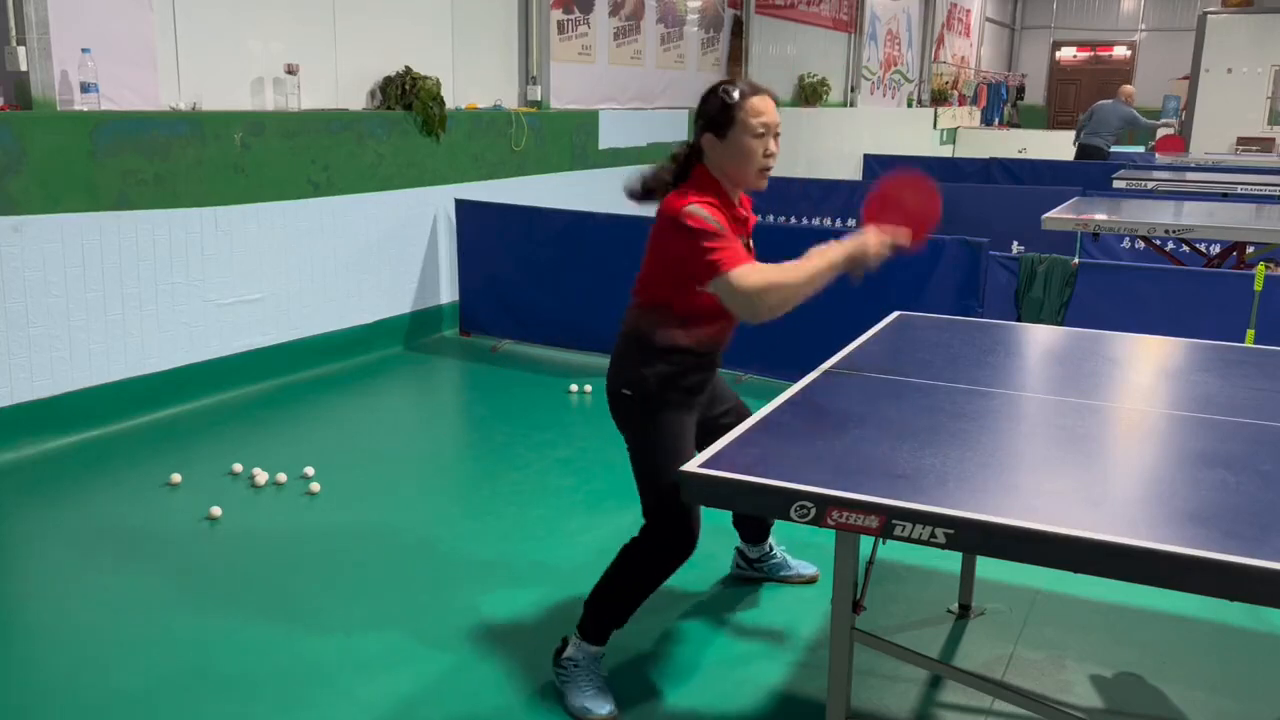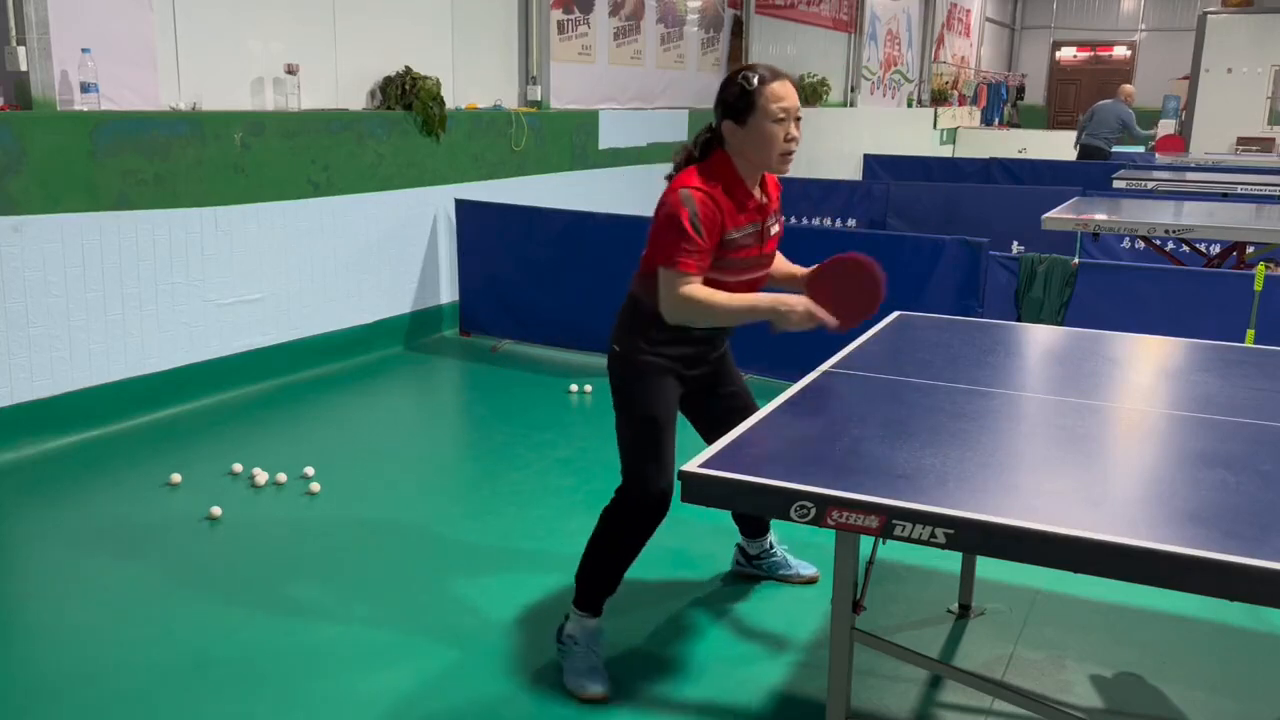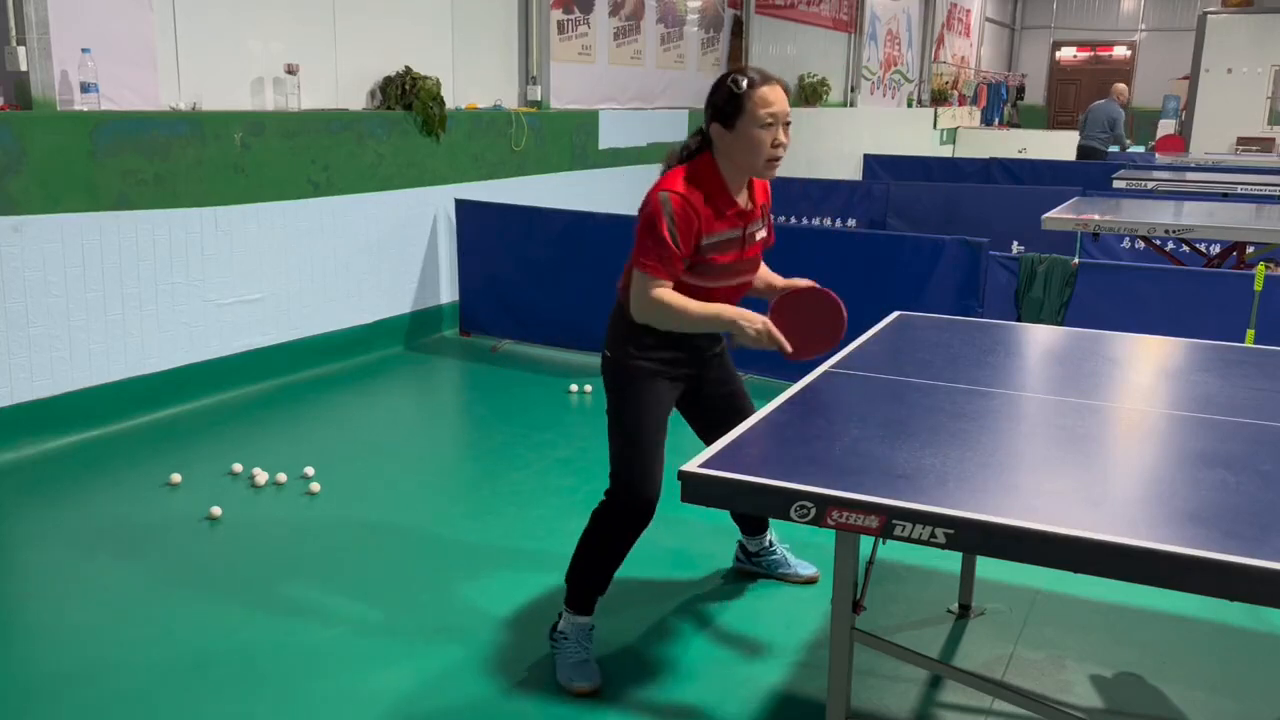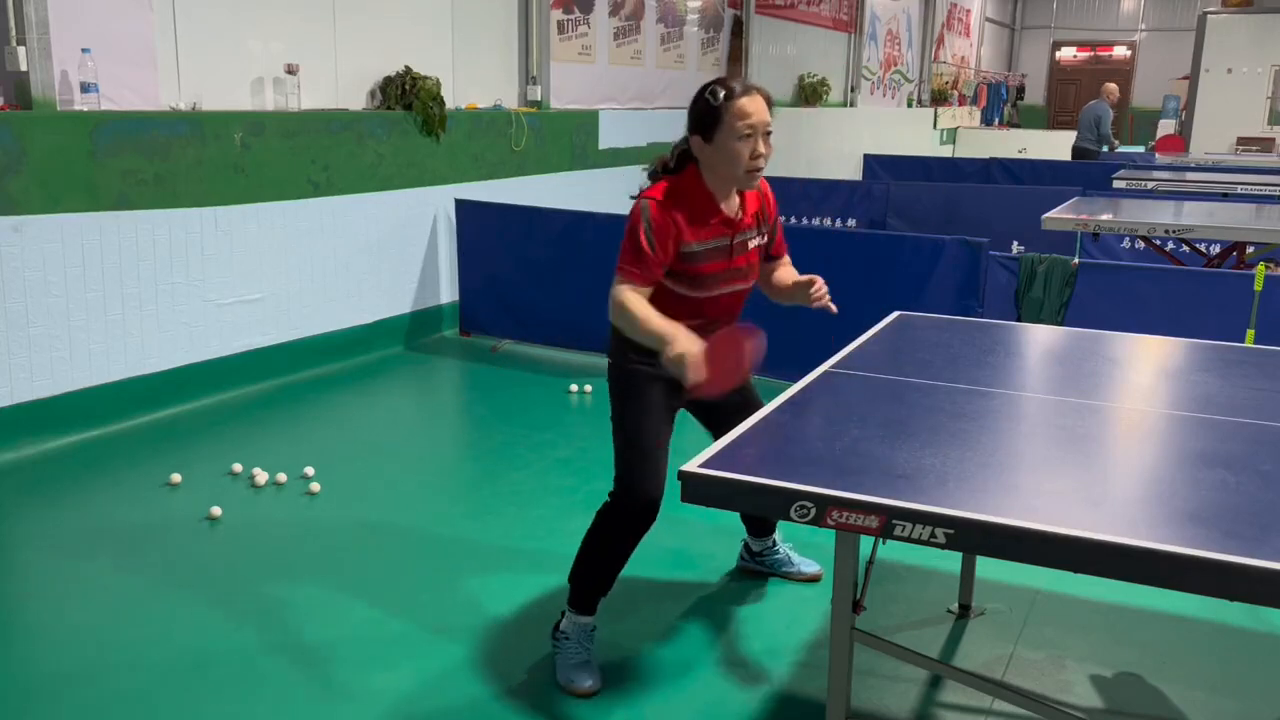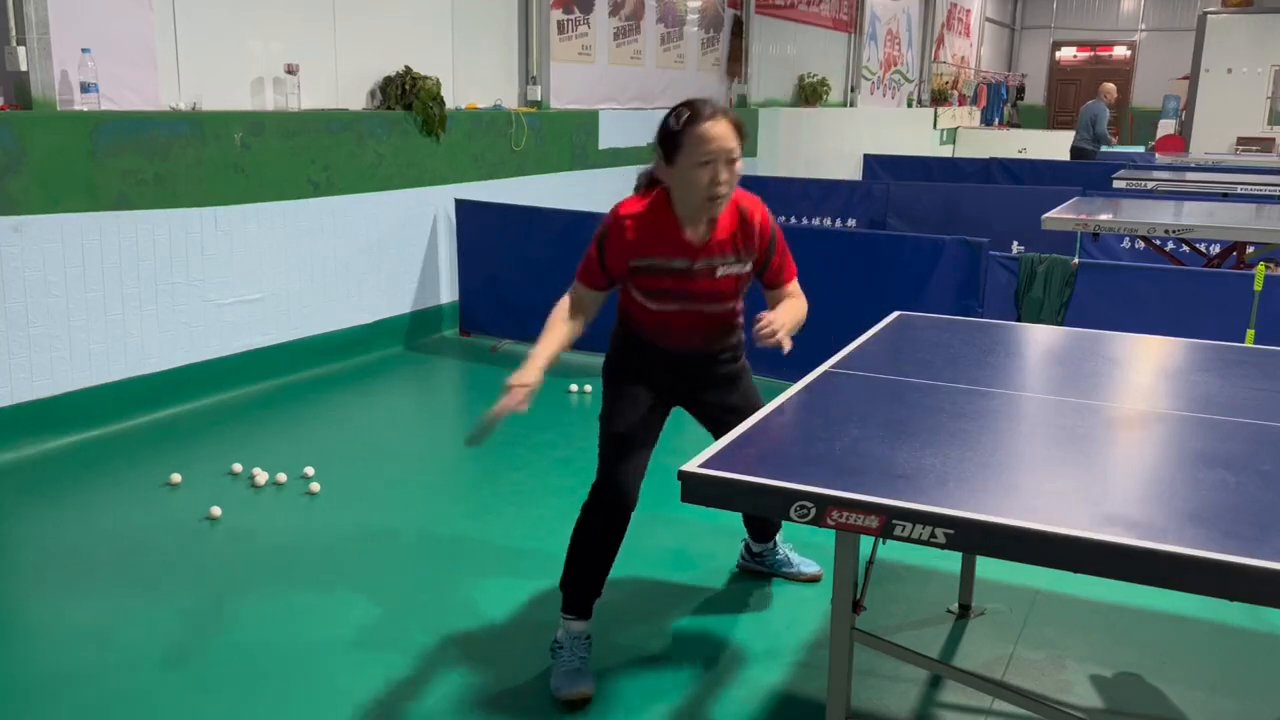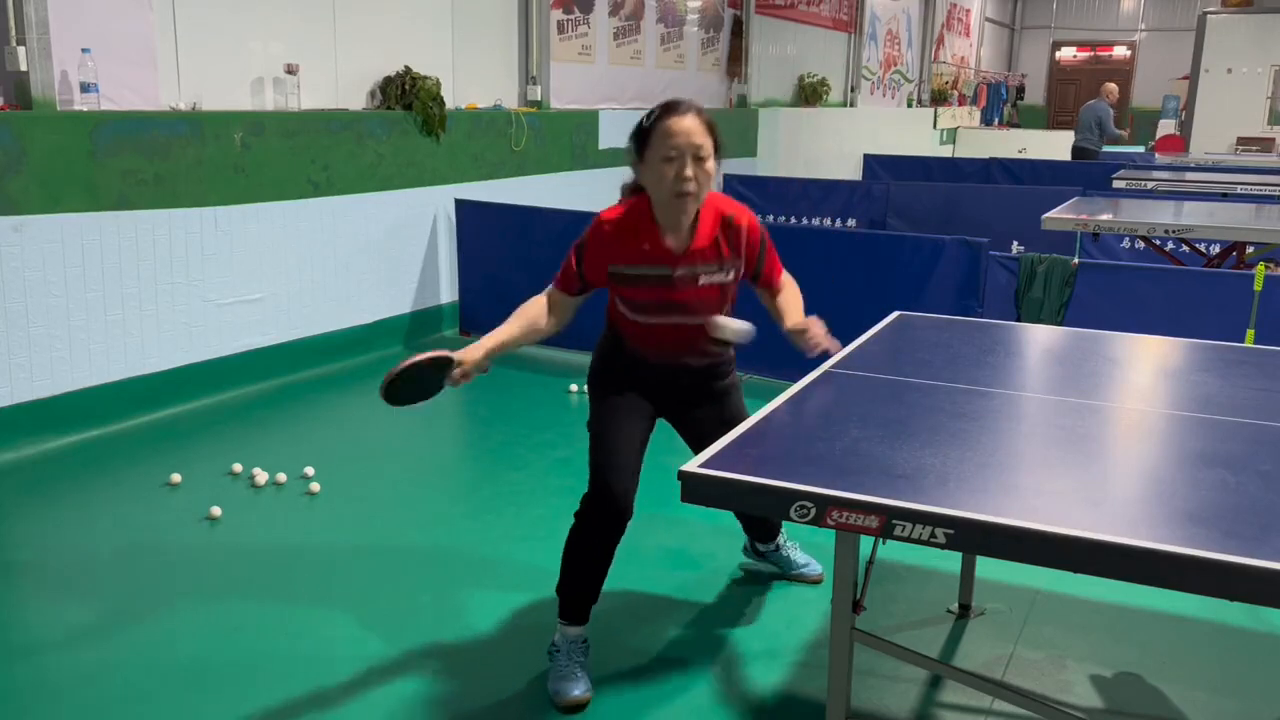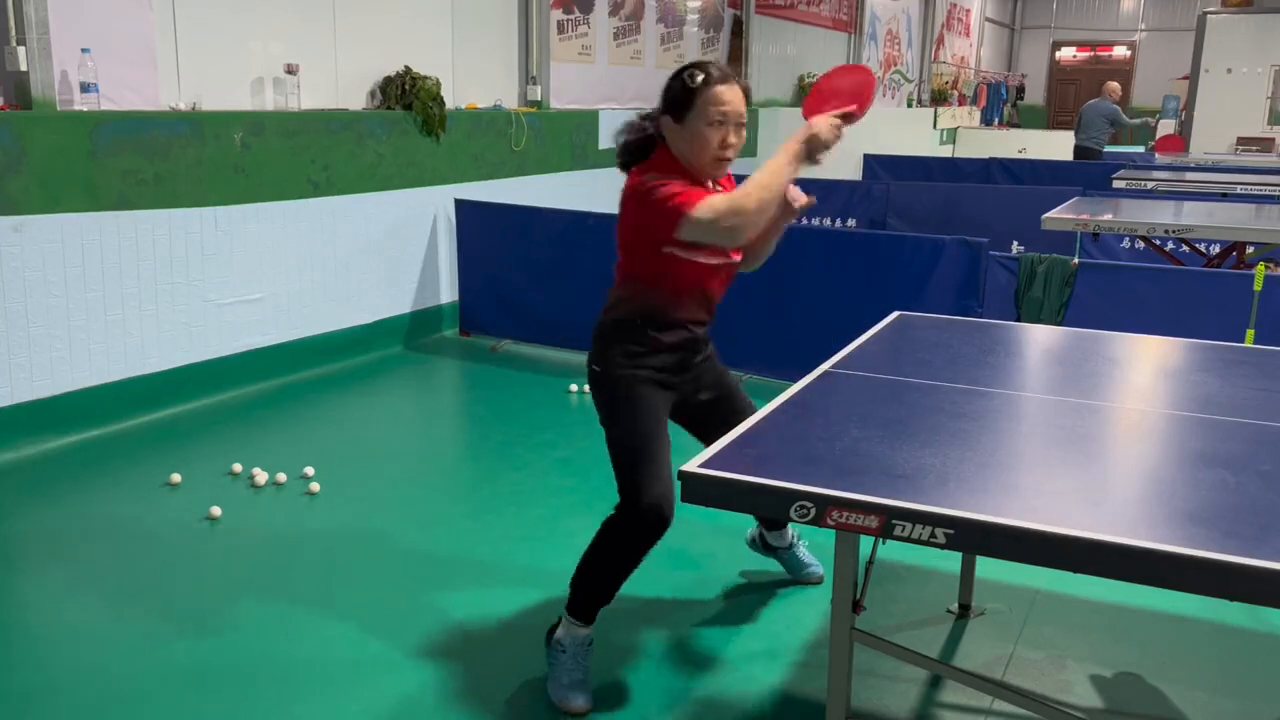
dt=0.2s
person 1, frame 1
left shoulder: (733, 199)
right shoulder: (691, 215)
left elbow: (756, 275)
right elbow: (756, 301)
left wrist: (828, 257)
right wrist: (844, 252)
left hip: (693, 376)
right hip: (650, 383)
right knee: (673, 529)
left ankle: (754, 553)
right ankle: (579, 654)
person 1, frame 2
left shoulder: (767, 186)
right shoulder: (694, 196)
right elbow: (677, 303)
left wrist: (805, 278)
right wrist: (771, 305)
left hip: (708, 350)
right hip: (651, 352)
right knee: (647, 493)
left ankle: (756, 549)
right ankle: (580, 629)
person 1, frame 3
left shoulder: (758, 191)
right shoulder: (676, 199)
right elbow: (646, 302)
left wrist: (786, 290)
right wrist: (729, 318)
left hip: (704, 350)
right hip: (644, 354)
right knee: (634, 495)
left ankle: (756, 548)
right ankle: (573, 625)
person 1, frame 4
left shoulder: (759, 197)
right shoulder: (661, 208)
left elbow: (773, 270)
right elbow: (624, 301)
left wrist: (800, 288)
right wrist: (672, 340)
left hip: (716, 355)
right hip: (649, 359)
right knee: (638, 496)
left ankle: (761, 548)
right ankle: (574, 625)
person 1, frame 5
left shoulder: (752, 219)
right shoulder: (627, 225)
left elbow: (791, 296)
right elbow: (577, 305)
left wrist: (781, 321)
right wrist: (535, 366)
left hip: (717, 362)
right hip: (639, 366)
right knee: (615, 494)
left ankle: (764, 548)
right ankle: (572, 632)
person 1, frame 6
left shoulder: (738, 225)
right shoulder: (609, 232)
left elbow: (780, 287)
right elbow: (553, 307)
left wrist: (801, 325)
right wrist: (482, 350)
left hip: (705, 378)
right hip: (626, 377)
right knee: (609, 503)
left ankle: (767, 545)
right ankle: (569, 639)
person 1, frame 7
left shoulder: (730, 182)
right shoulder: (651, 188)
left elbow: (745, 259)
right elbow: (736, 219)
left wrist: (782, 216)
right wrist: (798, 148)
left hip: (693, 356)
right hip: (633, 362)
right knee: (649, 508)
left ankle: (776, 538)
right ankle: (571, 636)
